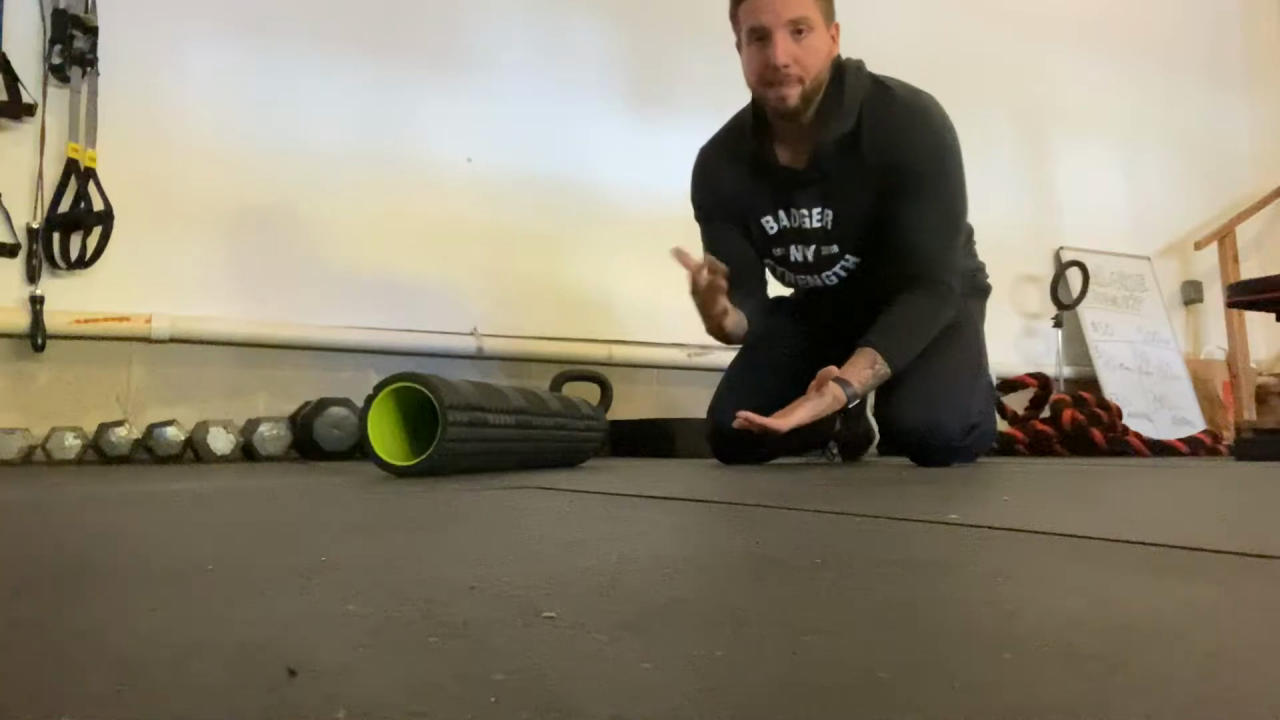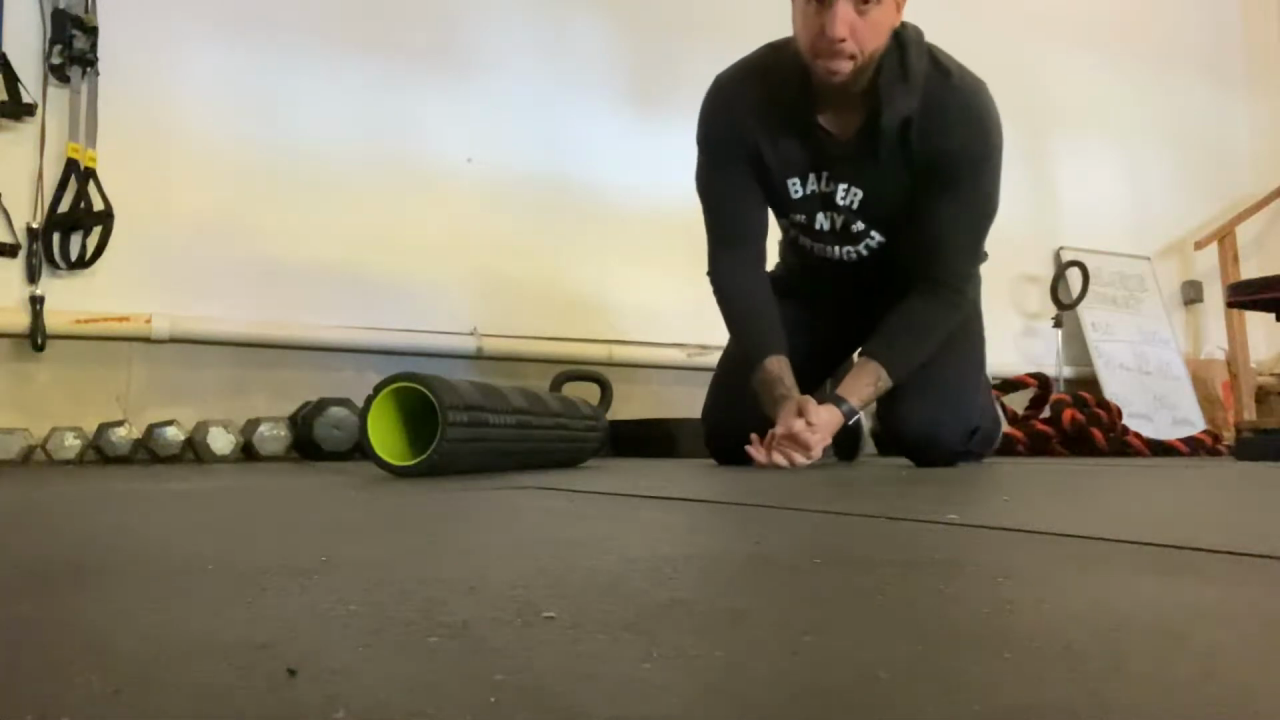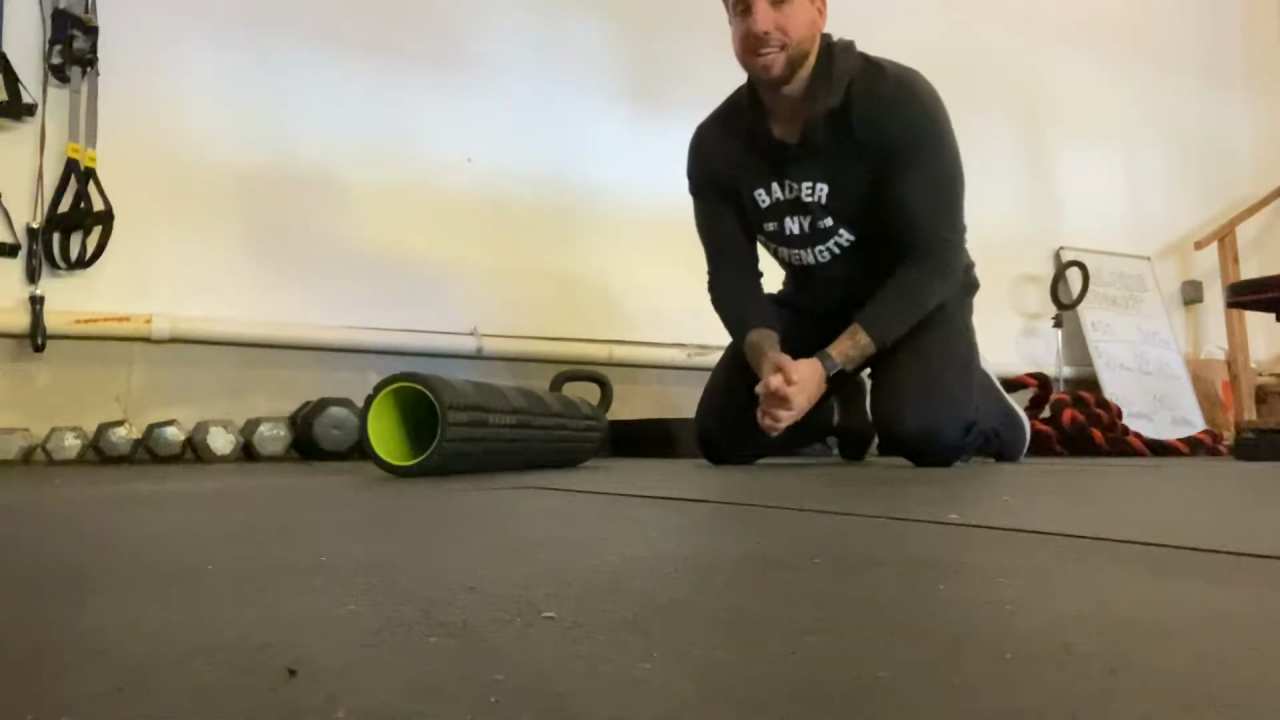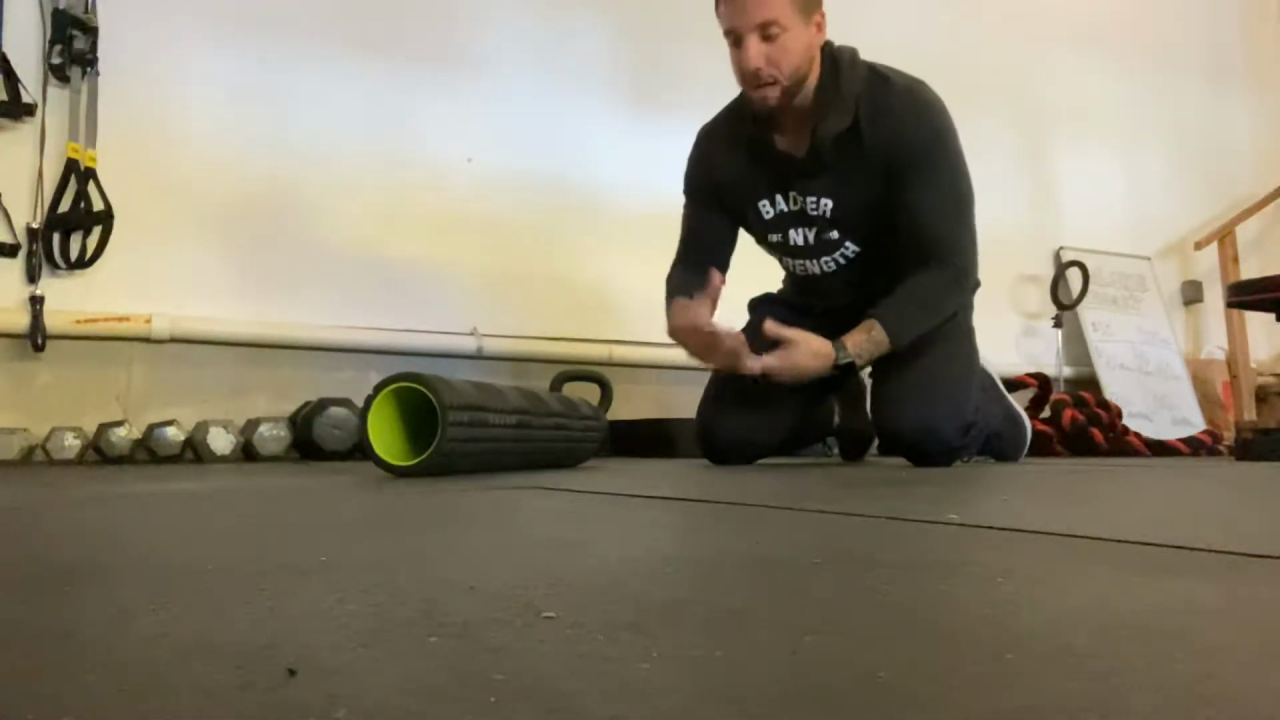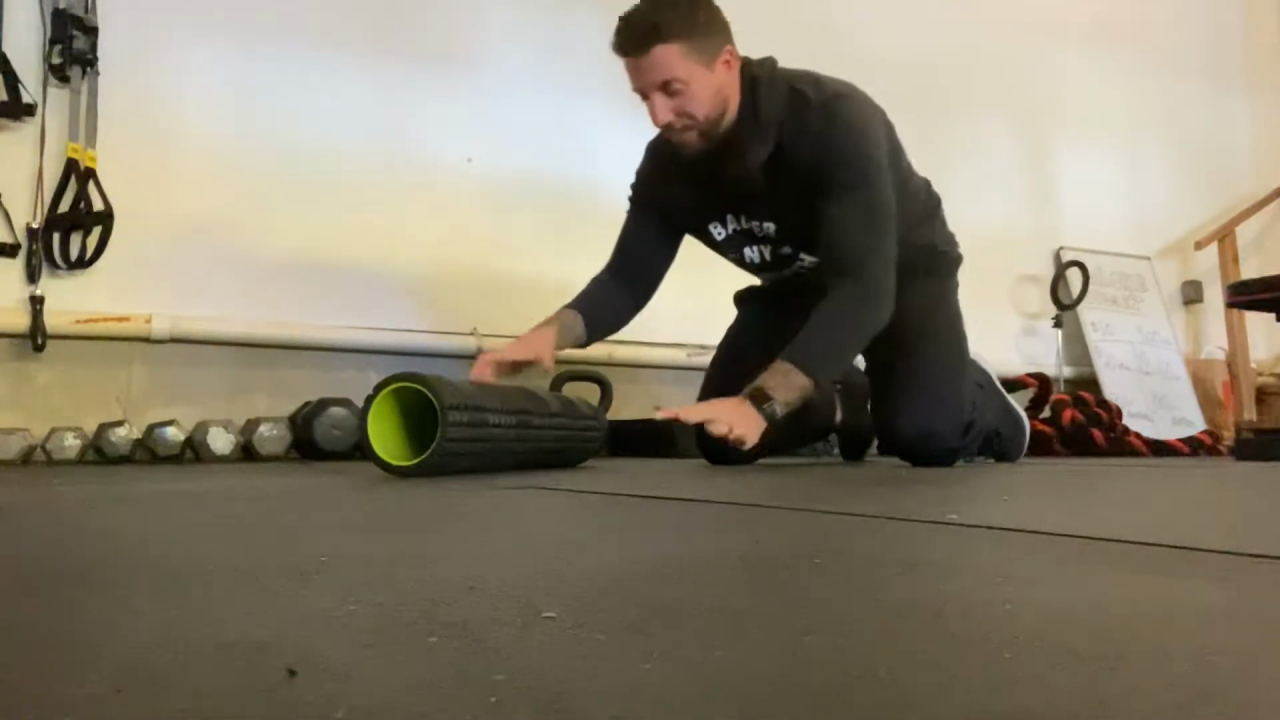
dt=1s
person 1, frame 1
left shoulder: (910, 123)
right shoulder: (720, 165)
left elbow: (934, 285)
right elbow: (747, 295)
left wrist: (844, 387)
right wrist: (723, 318)
left hip: (932, 302)
right hip: (821, 307)
left knee: (931, 432)
right knee: (733, 435)
left ankle: (972, 394)
right ankle: (848, 419)
person 1, frame 2
left shoulder: (957, 106)
right shoulder: (737, 99)
left elbow: (942, 286)
right elbow: (736, 263)
left wrist: (839, 409)
right wrist: (785, 402)
left hip: (920, 284)
right hip: (808, 278)
left knee: (932, 435)
right knee: (730, 436)
left ankle: (970, 403)
right ankle: (825, 395)
person 1, frame 3
left shoulder: (899, 100)
right shoulder: (716, 143)
left elbow: (935, 261)
right elbow: (733, 275)
left wrist: (826, 366)
right wrist: (770, 362)
left hip: (920, 297)
right hip: (812, 303)
left knee: (924, 431)
right knee: (722, 435)
left ankle: (982, 408)
right ankle: (840, 408)
person 1, frame 4
left shoulder: (904, 111)
right shoulder: (720, 145)
left elbow: (950, 268)
right elbow: (697, 263)
left wrist: (840, 355)
right wrist: (682, 318)
left hip: (919, 301)
right hip: (811, 303)
left knee: (926, 432)
right knee: (723, 435)
left ankle: (985, 408)
right ankle: (843, 408)
person 1, frame 5
left shoulder: (833, 121)
right shoulder: (668, 164)
left elbow: (865, 287)
right elbow: (628, 281)
left wrist: (761, 403)
right wrist: (550, 333)
left hip: (901, 276)
right hip: (796, 289)
left knee: (925, 434)
right knee: (720, 437)
left ankle: (975, 400)
right ankle: (843, 405)
